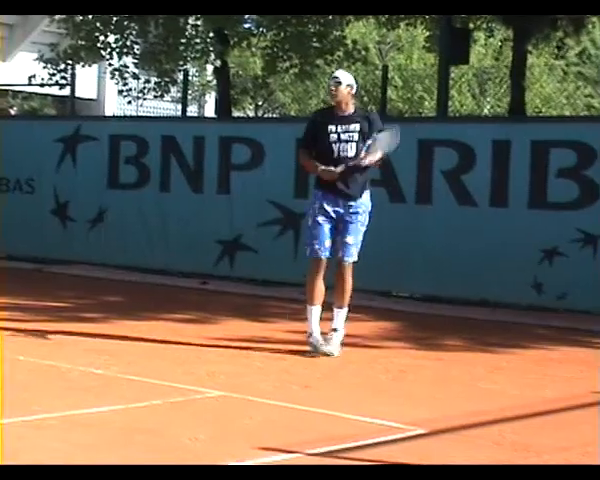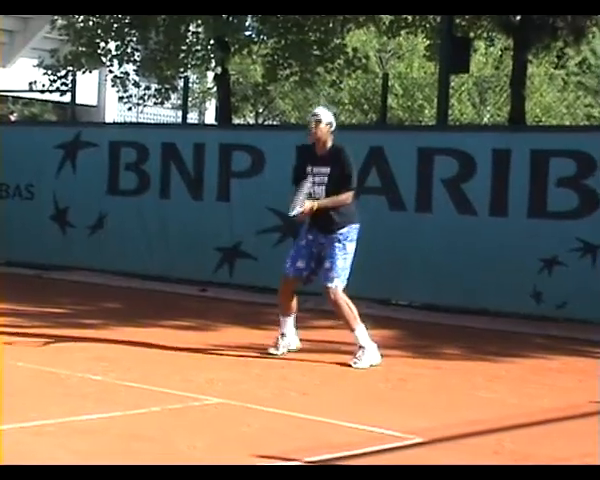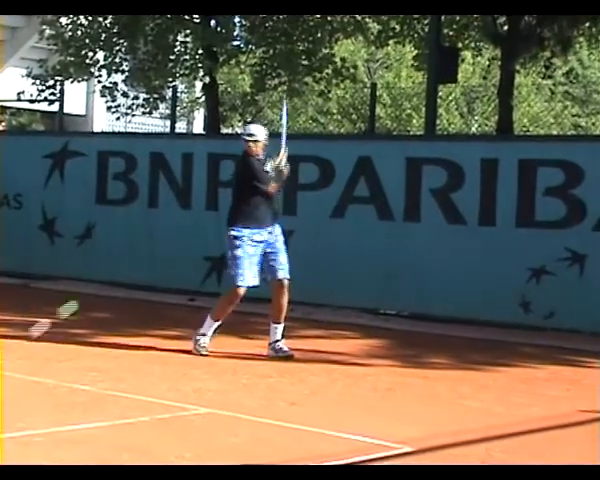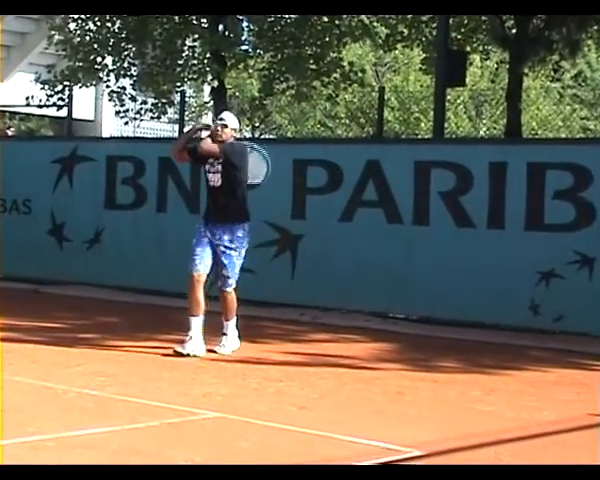
dt=0.7s
person 1, frame 1
left shoulder: (369, 119)
right shoulder: (319, 118)
left elbow: (376, 155)
right elbow: (304, 156)
left wrist: (370, 160)
right wrist: (319, 170)
left hip: (357, 199)
right hip: (325, 197)
left knee: (346, 265)
right knee: (318, 263)
left ankle: (337, 330)
right ankle: (313, 331)
person 1, frame 2
left shoulder: (341, 156)
right shoulder: (304, 154)
left elbow: (347, 196)
left wrist: (316, 205)
right wrist: (303, 206)
left hip: (341, 231)
right hip: (313, 230)
left knee: (334, 292)
right knee: (288, 281)
left ankle: (368, 347)
right ankle: (287, 336)
person 1, frame 3
left shoulder: (263, 158)
right shoulder: (248, 163)
right elbow: (271, 189)
left wrist: (280, 166)
right wrist: (281, 173)
left hip: (270, 230)
right hip: (244, 233)
left knee: (281, 284)
right knee: (238, 291)
left ankle: (275, 341)
right ankle: (203, 334)
person 1, frame 4
left shoulder: (237, 149)
right shoulder: (210, 150)
left elbow: (204, 148)
right elbow: (178, 153)
left wrist: (201, 137)
right wrist: (193, 131)
left hip: (234, 227)
right hip: (209, 225)
left knee: (226, 287)
right knee: (196, 277)
left ankle: (230, 335)
right ankle: (195, 339)
